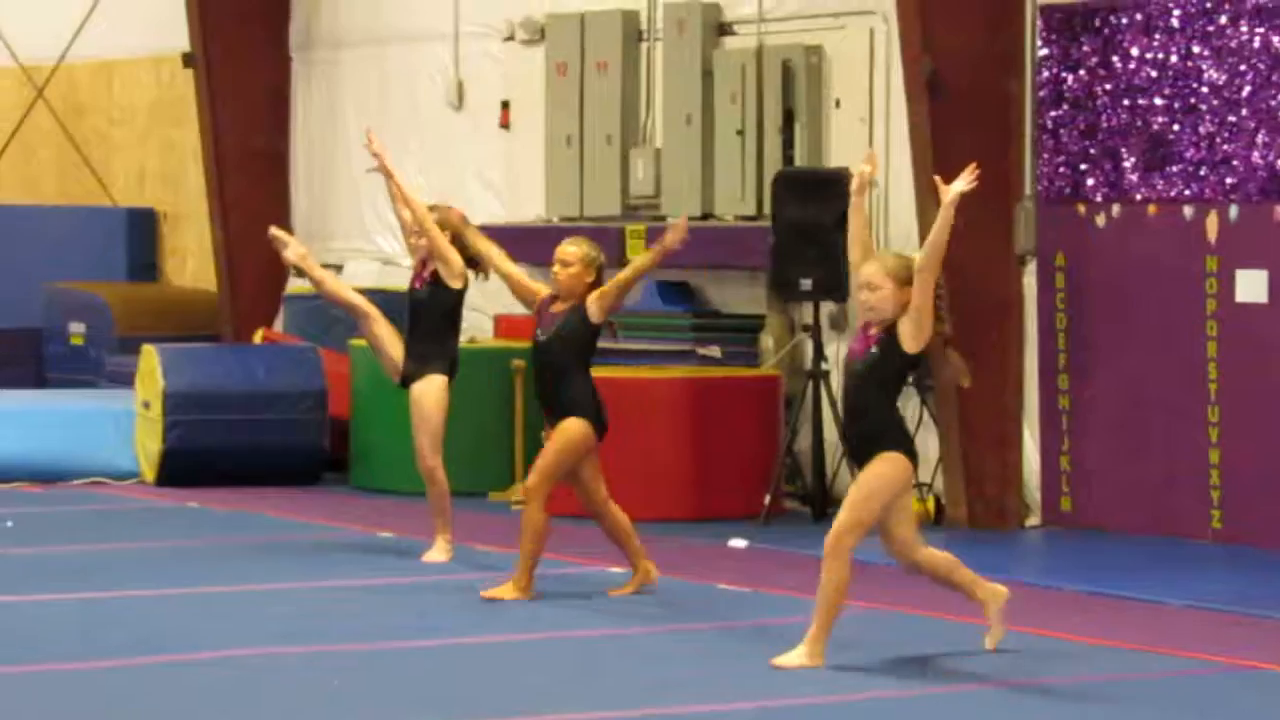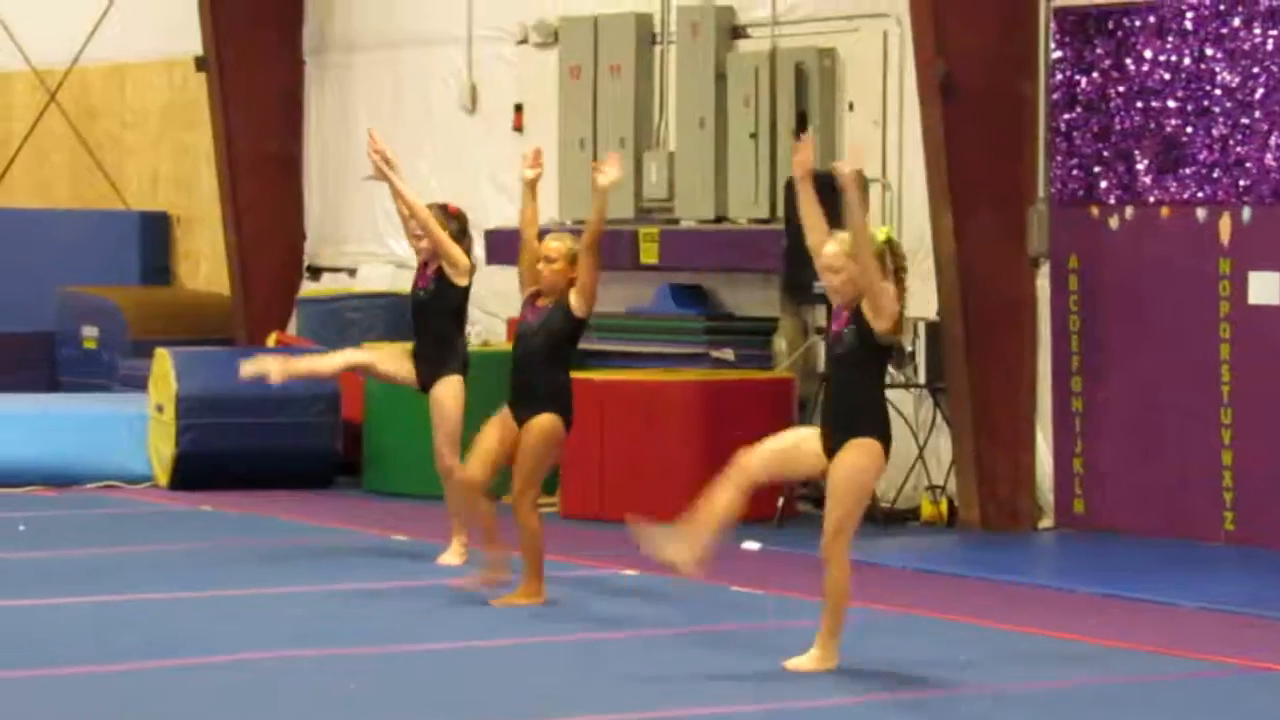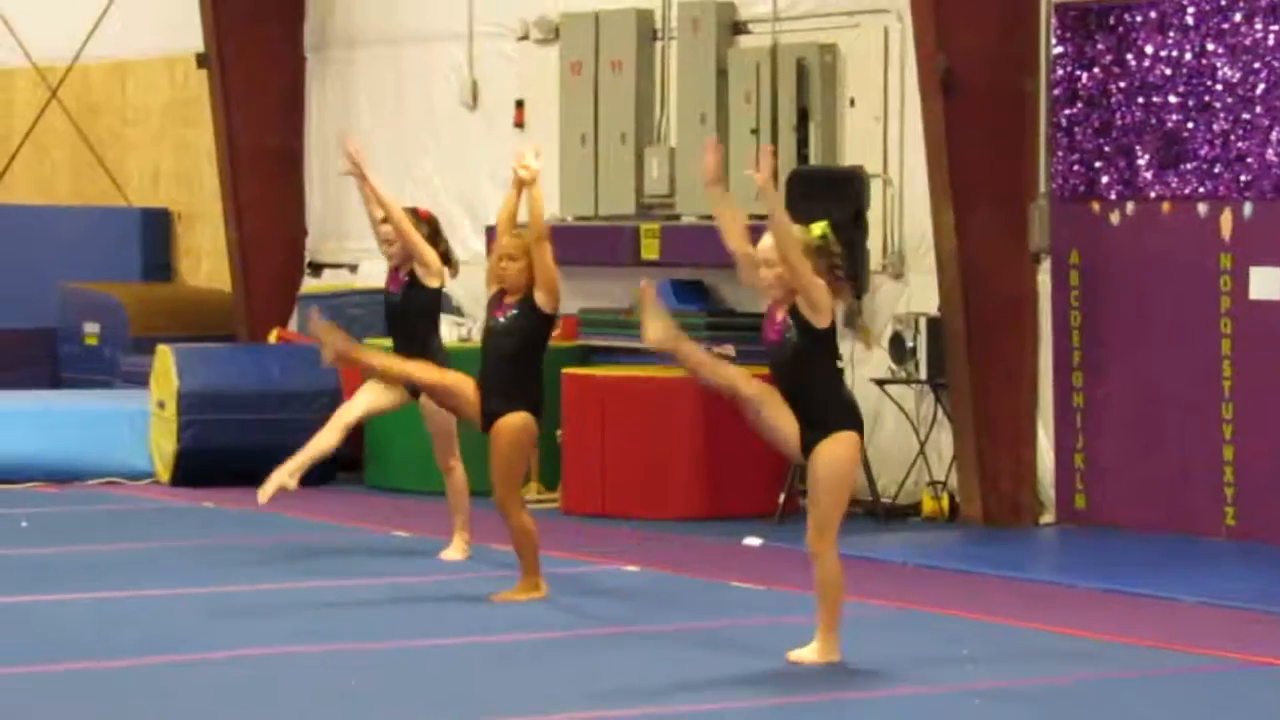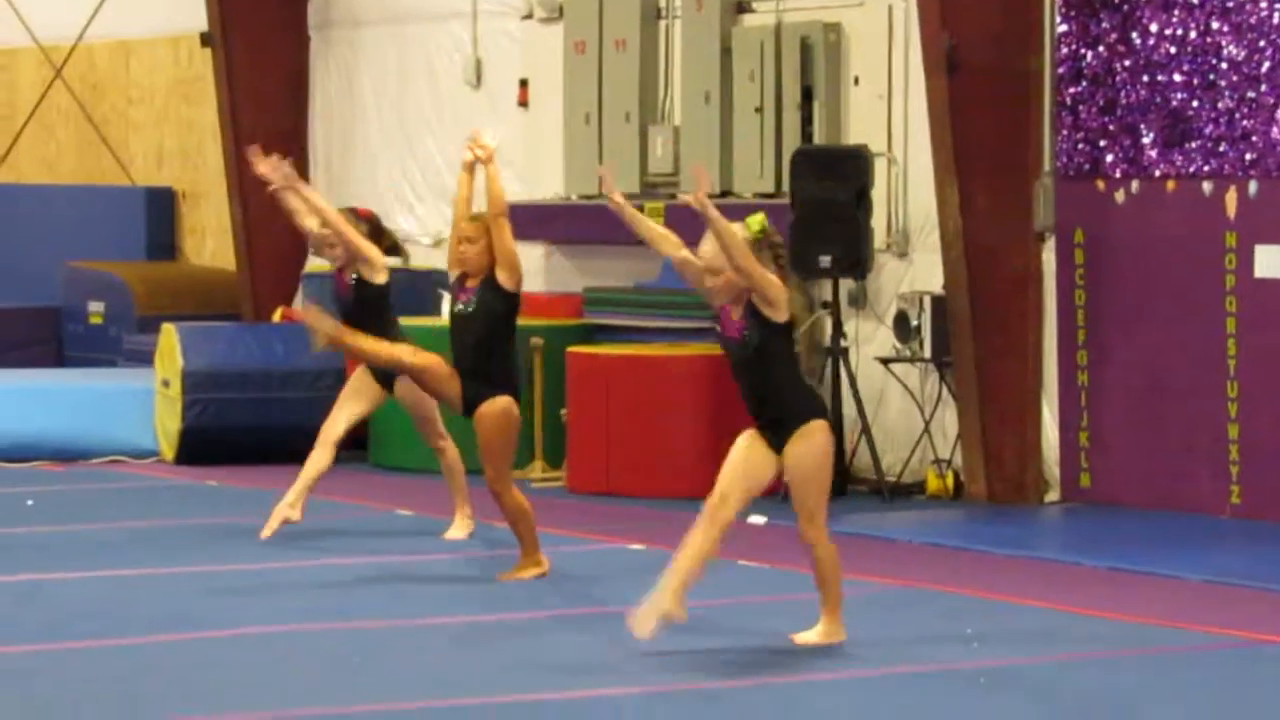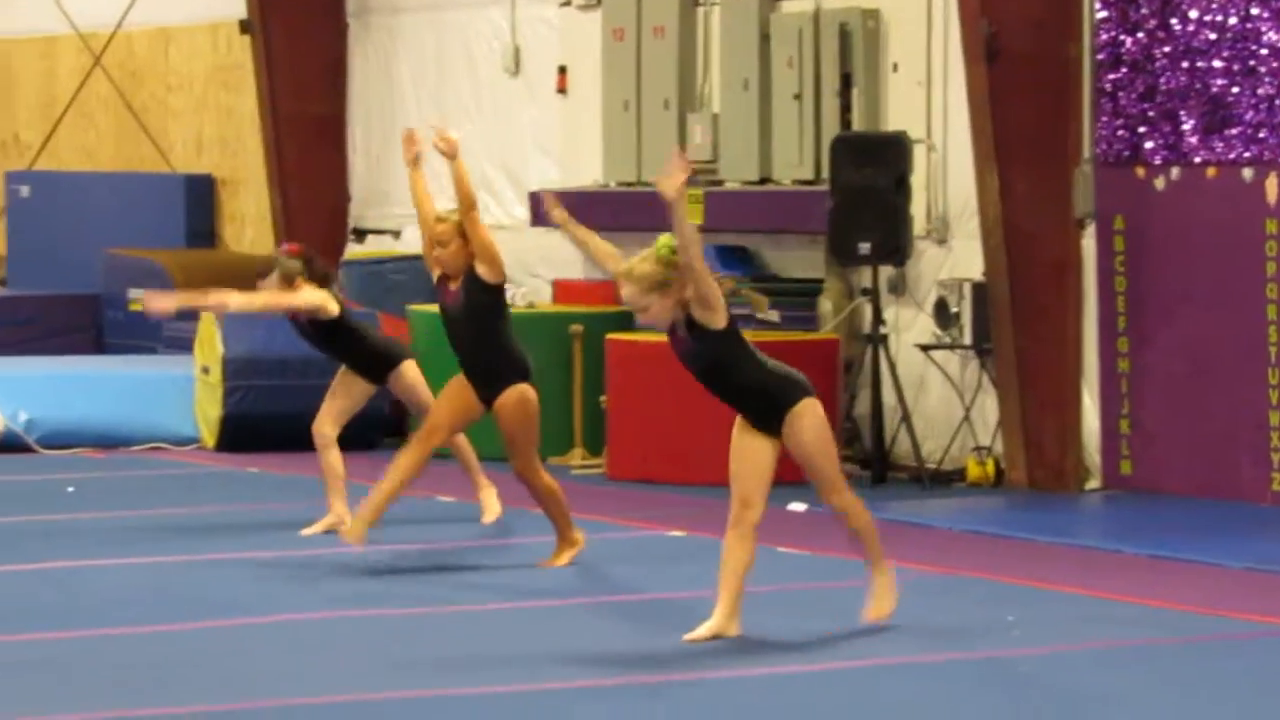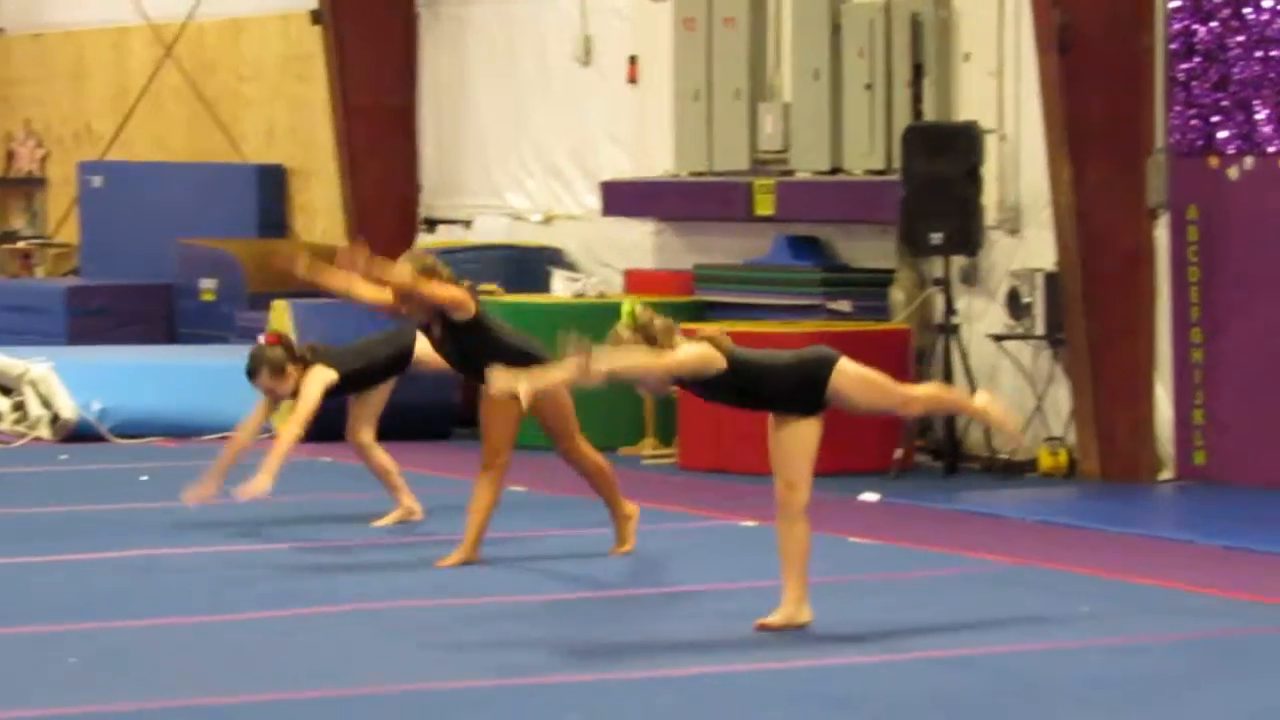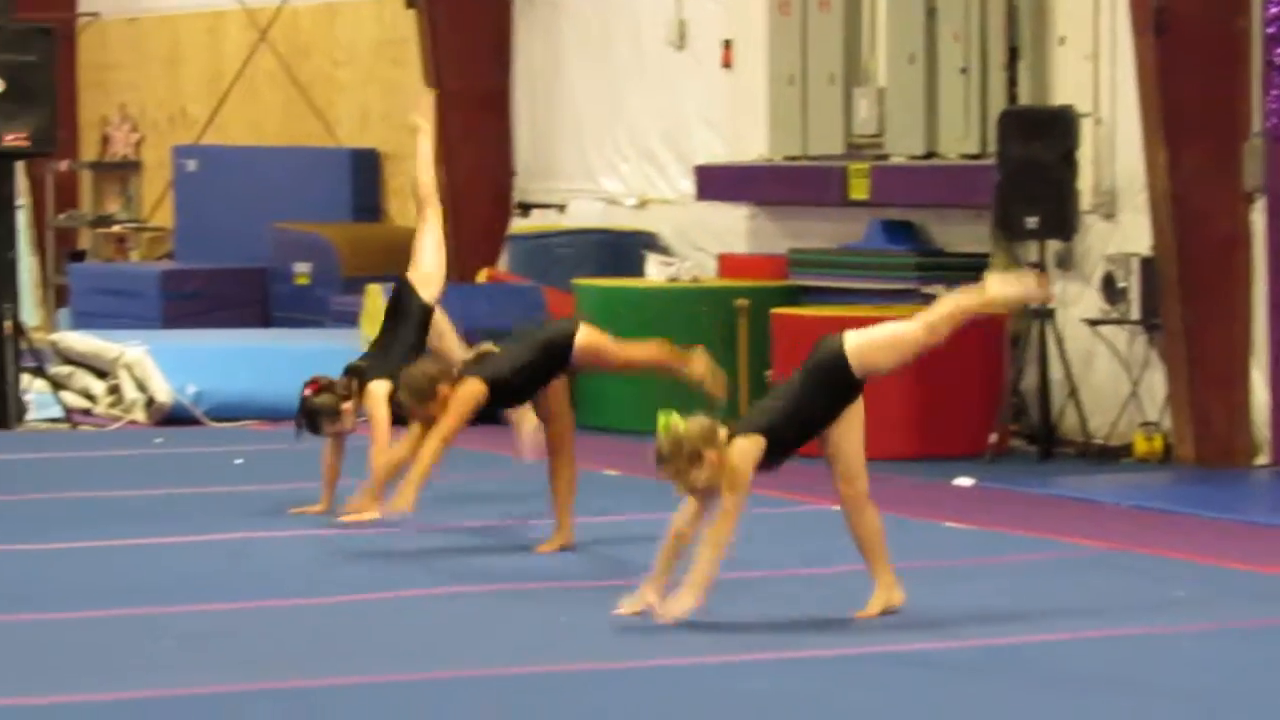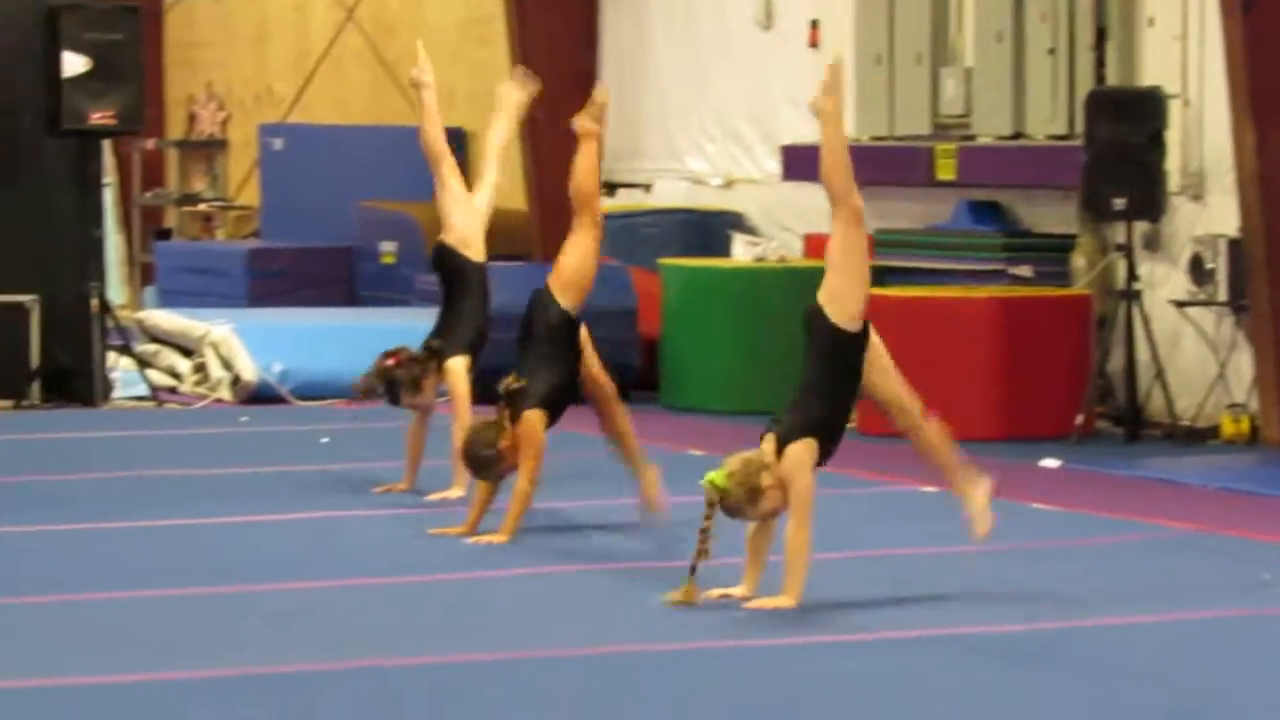
dt=0.2s
person 1, frame 1
left shoulder: (911, 331)
right shoulder: (869, 327)
left elbow: (927, 267)
right elbow: (859, 255)
left wrist: (948, 208)
right wrist: (858, 196)
left hip: (889, 454)
right hip: (866, 454)
left knee: (838, 543)
right knee: (908, 551)
left ankle: (813, 647)
right ankle: (989, 594)
person 1, frame 2
left shoulder: (880, 309)
right shoulder: (842, 308)
left elbow: (867, 250)
right elbow: (817, 241)
left wrist: (853, 190)
right wrist: (803, 182)
left hip: (864, 438)
right hip: (829, 433)
left knee: (834, 544)
right knee: (743, 467)
left ankle: (827, 649)
right ankle: (686, 544)
person 1, frame 3
left shoulder: (814, 299)
right shoulder: (776, 305)
left elbow: (790, 251)
right elbow: (736, 242)
left wrist: (768, 195)
right wrist: (715, 187)
left hip: (834, 428)
right hip: (795, 425)
left knee: (821, 541)
right knee: (742, 388)
left ankle: (827, 643)
person 1, frame 4
left shoulder: (769, 297)
right shoulder: (724, 299)
left elbow: (741, 259)
right elbow: (672, 248)
left wrist: (709, 212)
right wrist: (620, 204)
left hip: (802, 422)
right hip: (763, 428)
left knee: (812, 529)
right knee: (719, 507)
left ankle: (832, 624)
right ankle: (669, 596)
person 1, frame 5
left shoulder: (705, 309)
right shoulder: (670, 311)
left elbow: (693, 259)
right elbow: (617, 265)
left wrist: (674, 204)
right wrist: (567, 223)
left hip: (789, 402)
right hip: (753, 413)
left knee: (836, 495)
right knee: (743, 512)
left ankle: (881, 573)
right ankle: (726, 616)
person 1, frame 6
left shoulder: (698, 358)
right shoulder: (675, 364)
left elbow: (648, 363)
right elbow: (612, 357)
left wrist: (599, 364)
right wrist: (533, 377)
left hip: (819, 373)
right hip: (790, 401)
left knee: (908, 400)
right knee: (791, 495)
left ankle: (980, 406)
right ankle: (796, 602)
person 1, frame 7
left shoulder: (741, 451)
right shoulder: (720, 456)
left elbow: (723, 526)
right elbow: (683, 524)
left wrist: (690, 594)
right wrist: (652, 587)
left hip: (846, 363)
right hip: (836, 389)
left knee: (927, 327)
right knee: (853, 493)
left ankle: (1003, 289)
right ankle: (886, 587)
person 1, frame 8
left shoulder: (795, 457)
right shoulder: (766, 462)
left elbow: (801, 530)
right elbow: (762, 528)
left wrist: (789, 596)
right wrist: (749, 584)
left hip: (844, 333)
right hip: (842, 339)
left knee: (847, 213)
right knee: (911, 415)
right ankle: (968, 483)
person 2, frame 1
left shoulder: (593, 307)
right shoulder: (543, 303)
left elbow: (626, 277)
right elbow: (505, 266)
left wrist: (659, 251)
right wrist: (468, 230)
left hip: (579, 415)
right hip: (557, 417)
left knee: (534, 489)
right knee: (594, 501)
left ankle: (521, 583)
right ankle: (643, 568)
person 2, frame 2
left shoulder: (576, 304)
right shoulder: (533, 296)
left elbow: (590, 246)
right elbow: (528, 237)
left wrist: (601, 196)
right wrist: (529, 187)
left hip: (548, 409)
right hip: (516, 407)
left knee: (523, 496)
right knee: (471, 481)
left ankle: (531, 587)
right ankle: (493, 562)
person 2, frame 3
left shoulder: (542, 302)
right shoulder: (497, 296)
left elbow: (539, 238)
right elbow: (502, 234)
left wrist: (534, 186)
right wrist: (516, 187)
left hip: (517, 409)
right hip: (480, 397)
left knee: (508, 500)
right knee: (421, 372)
left ankle: (532, 583)
right ankle: (347, 348)
person 2, frame 4
left shoulder: (505, 281)
right shoulder: (459, 279)
left elbow: (498, 216)
right elbow: (460, 215)
left wrist: (489, 164)
right wrist: (467, 168)
left hip: (496, 392)
right hip: (458, 382)
left knee: (499, 482)
right knee: (405, 358)
left ankle: (533, 559)
person 2, frame 5
left shoulder: (484, 273)
right shoulder: (442, 277)
left elbow: (470, 212)
right elbow: (425, 216)
left wrist: (453, 160)
right wrist: (414, 167)
left hip: (509, 380)
right hip: (474, 379)
left knee: (526, 468)
right knee: (425, 438)
left ankle: (570, 538)
right ankle: (369, 513)
person 2, frame 6
left shoulder: (455, 302)
right shoulder: (422, 311)
left elbow: (412, 284)
right elbow: (366, 291)
left wrist: (368, 265)
right wrist: (318, 273)
left hip: (533, 370)
left knee: (572, 450)
right knee: (492, 462)
left ankle: (623, 512)
right ankle: (470, 545)
person 2, frame 7
left shoulder: (469, 390)
right shoulder: (446, 395)
left elbow: (437, 442)
right elbow: (411, 444)
left wrist: (407, 491)
right wrist: (373, 492)
left hip: (567, 344)
right hip: (543, 365)
left knee: (631, 355)
right knee: (560, 448)
left ankle: (690, 363)
right ankle: (563, 531)
person 2, frame 8
left shoulder: (528, 419)
right shoulder: (510, 425)
left elbow: (527, 483)
right elbow: (491, 473)
left wrist: (505, 533)
right wrist: (469, 526)
left hip: (559, 317)
right hip: (562, 325)
left knee: (585, 220)
right knee: (606, 401)
left ankle: (590, 132)
right ankle: (642, 471)
person 3, frame 1
left shoulder: (454, 267)
right shoulder: (423, 266)
left elbow: (423, 218)
right elbow: (404, 216)
left wrist: (391, 172)
right wrist: (386, 175)
left hip: (433, 369)
right hip: (406, 361)
left knee: (427, 460)
right knee: (363, 309)
left ankle: (443, 539)
person 3, frame 2
left shoulder: (457, 266)
right shoulder: (426, 266)
left elbow: (426, 217)
right elbow: (408, 215)
left wrist: (393, 175)
right wrist: (389, 176)
left hip: (446, 370)
right hip: (417, 363)
left knee: (446, 459)
right knee: (356, 357)
left ankle: (459, 541)
person 3, frame 3
left shoulder: (429, 267)
right shoulder: (397, 268)
left elbow: (400, 223)
right elbow: (379, 218)
left wrist: (367, 177)
right wrist: (361, 180)
left knee: (447, 459)
right knee: (345, 416)
left ankle: (461, 538)
right ankle: (291, 469)
person 3, frame 4
left shoulder: (370, 263)
right shoulder: (342, 266)
left elbow: (342, 226)
right elbow: (309, 224)
left wrist: (298, 187)
right wrist: (282, 188)
right hip: (372, 367)
left knee: (437, 439)
right knee: (330, 432)
left ankle: (463, 515)
right ankle: (291, 503)
person 3, frame 5
left shoulder: (317, 300)
right shoulder: (290, 299)
left elbow: (267, 299)
right elbow: (233, 293)
right wrist: (177, 299)
left hip: (388, 359)
right hip: (359, 366)
right knee: (322, 430)
left ankle: (485, 488)
right ankle: (338, 512)
person 3, frame 6
left shoulder: (316, 376)
right shoulder: (279, 374)
left elbow: (292, 429)
right elbow: (247, 430)
left hip: (401, 347)
right knee: (360, 439)
right ankle: (408, 505)
person 3, frame 7
left shoulder: (374, 389)
right shoulder: (343, 393)
left elbow: (380, 452)
right elbow: (333, 451)
right wrist: (326, 503)
left hip: (417, 299)
right hip: (414, 304)
person 3, frame 8
left shoulder: (453, 365)
right shoulder: (416, 369)
left elbow: (462, 427)
right elbow: (420, 423)
left wrist: (460, 484)
right wrist: (409, 481)
left hip: (462, 260)
right hip: (454, 259)
